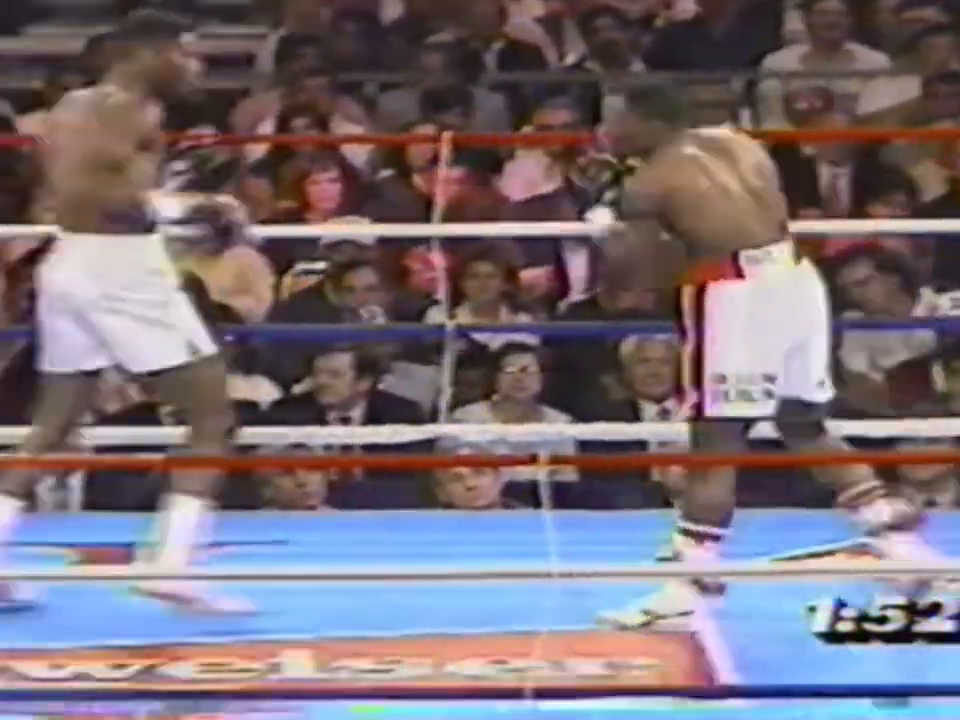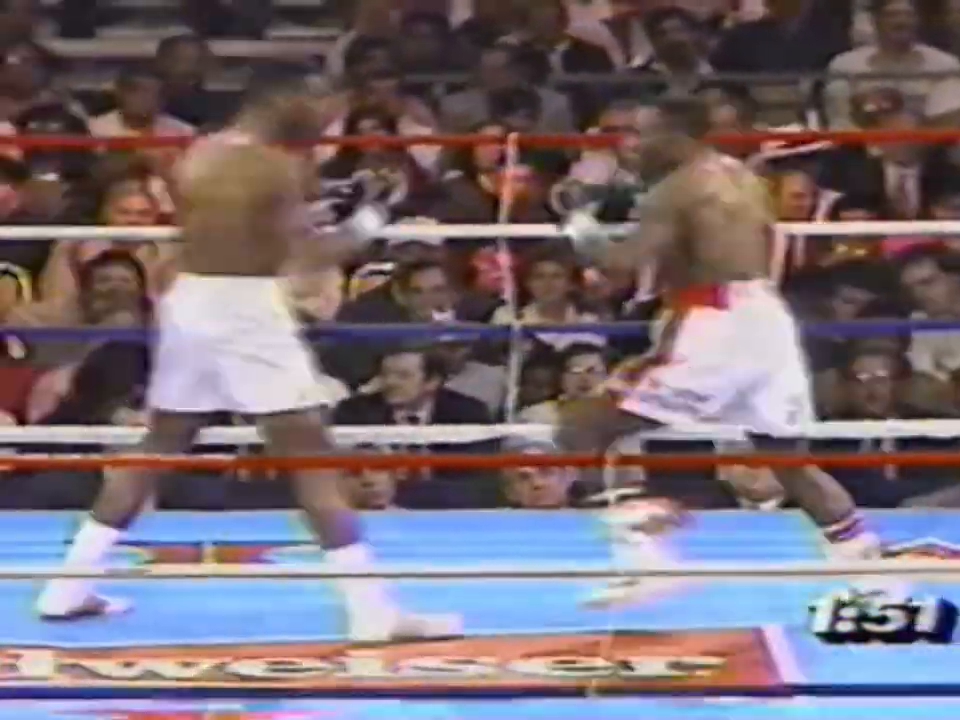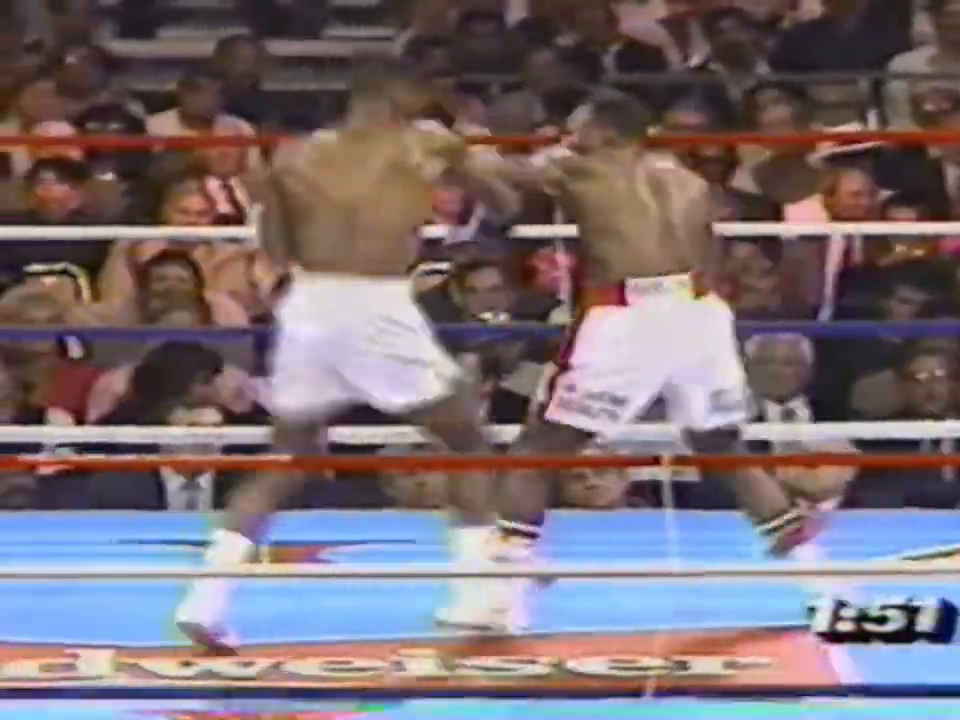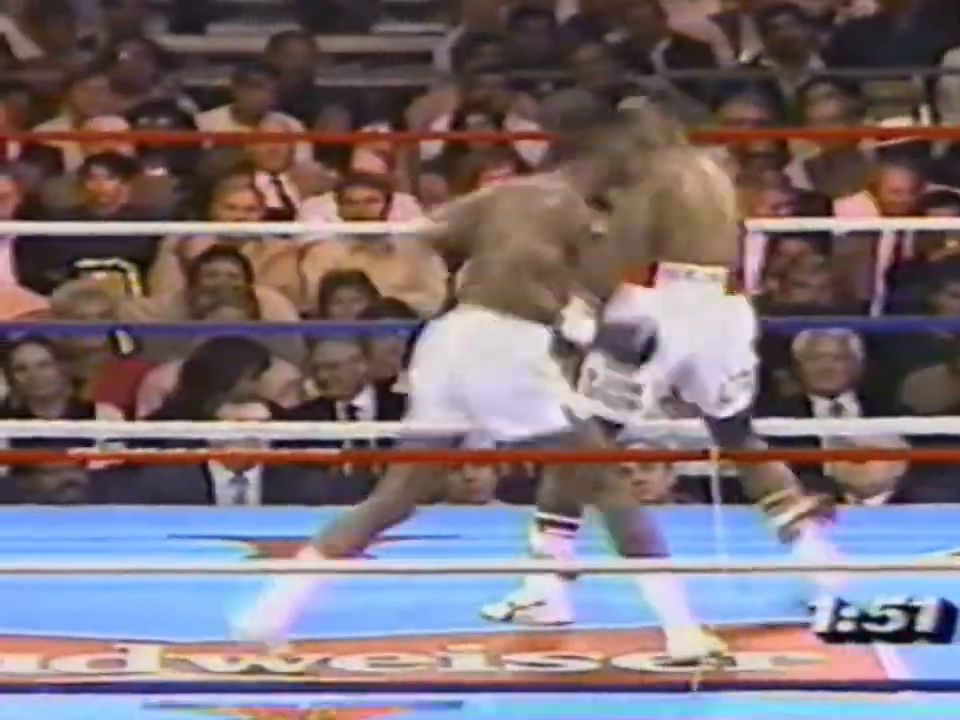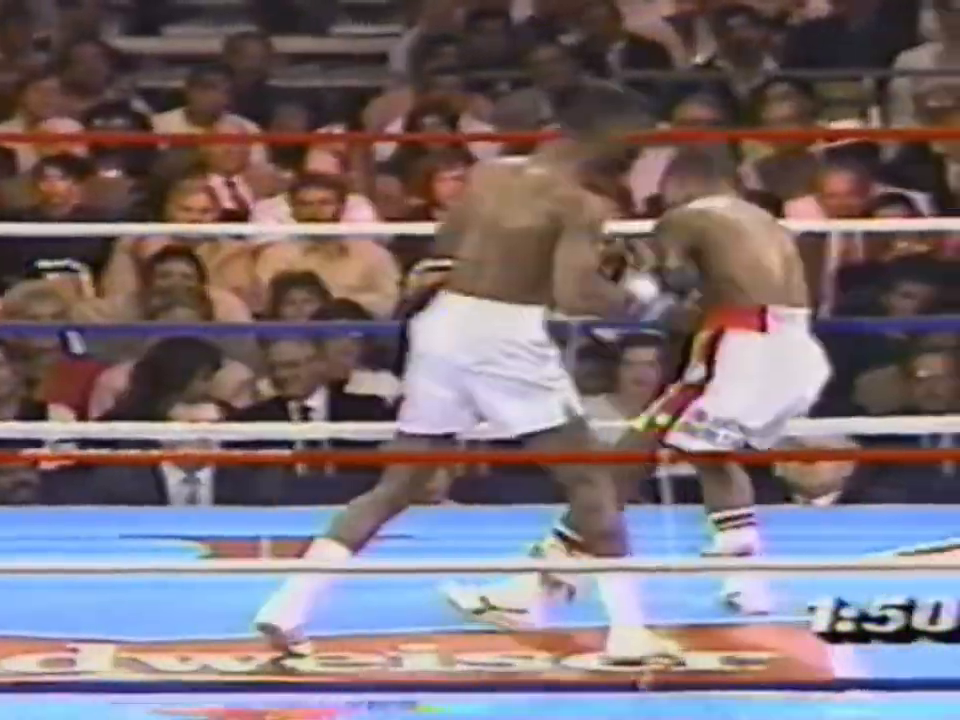
dt=0.3s
person 1, frame 1
left shoulder: (71, 106)
right shoulder: (134, 110)
right elbow: (85, 184)
left wrist: (158, 183)
right wrist: (160, 205)
left hip: (67, 268)
right hip: (124, 271)
left knee: (51, 426)
right knee: (213, 416)
right ankle: (171, 565)
person 1, frame 2
left shoulder: (197, 156)
right shoulder: (275, 164)
right elbow: (309, 252)
right wrist: (362, 227)
left hip: (188, 306)
right hip: (248, 313)
left knee: (156, 454)
right knee: (313, 464)
left ankle: (67, 586)
right ankle: (373, 613)
person 1, frame 3
left shoulder: (292, 158)
right shoulder: (433, 143)
left elbow: (279, 247)
right elbow: (508, 200)
left hip: (309, 310)
right hip: (379, 312)
left knee: (286, 468)
right knee: (467, 444)
left ankle: (206, 605)
right ankle: (475, 595)
person 1, frame 4
left shoulder: (514, 192)
right shoulder: (566, 210)
left elbow: (440, 228)
right elbow: (512, 271)
right wrist: (573, 319)
left hip: (451, 345)
right hip: (508, 351)
left knee: (393, 500)
right knee: (606, 486)
left ankle: (265, 618)
right ankle: (681, 629)
person 1, frame 5
left shoulder: (484, 172)
right shoulder: (579, 205)
right elbow: (575, 295)
right wrist: (638, 300)
left hip: (444, 326)
right hip: (511, 340)
left knee: (395, 487)
right knee: (588, 482)
left ankle: (288, 609)
right ankle: (628, 631)
person 2, frame 1
left shoulder: (654, 183)
right shoulder: (740, 144)
left elbow: (636, 269)
left hip: (739, 299)
right hip: (799, 285)
left knee: (712, 446)
right knee: (809, 431)
left ankle: (692, 588)
right ankle: (901, 543)
person 2, frame 2
left shoulder: (673, 193)
right shoulder: (737, 176)
left elbow: (629, 261)
left wrist: (583, 231)
left hip: (714, 330)
right hip: (765, 321)
left knee: (581, 432)
right knee: (789, 460)
left ankle: (643, 556)
person 2, frame 3
left shoulder: (576, 172)
right shoulder: (690, 183)
left elbow: (508, 171)
right elbow: (706, 259)
left hip: (624, 323)
right hip: (700, 316)
left knee: (536, 449)
right knee: (728, 455)
left ankle: (504, 589)
person 2, frame 4
left shoulder: (643, 170)
right shoulder: (713, 173)
left elbow: (628, 234)
left hip: (658, 306)
right hip: (724, 310)
right knee: (741, 439)
left ankle: (546, 587)
right ankle: (813, 549)
person 2, frame 5
left shoulder: (687, 216)
right shoulder: (771, 226)
left elbow: (655, 284)
left hip: (749, 352)
right hip: (803, 358)
left knee: (627, 460)
right knee: (715, 454)
right ankle: (746, 577)
